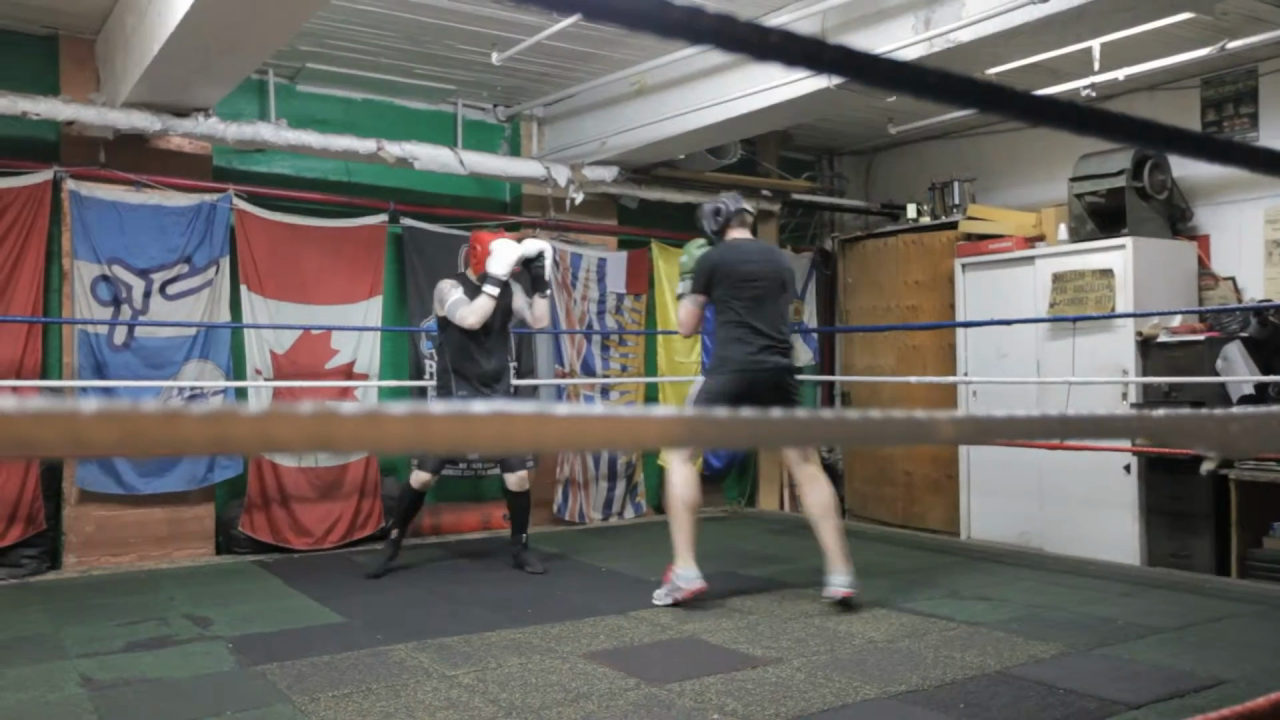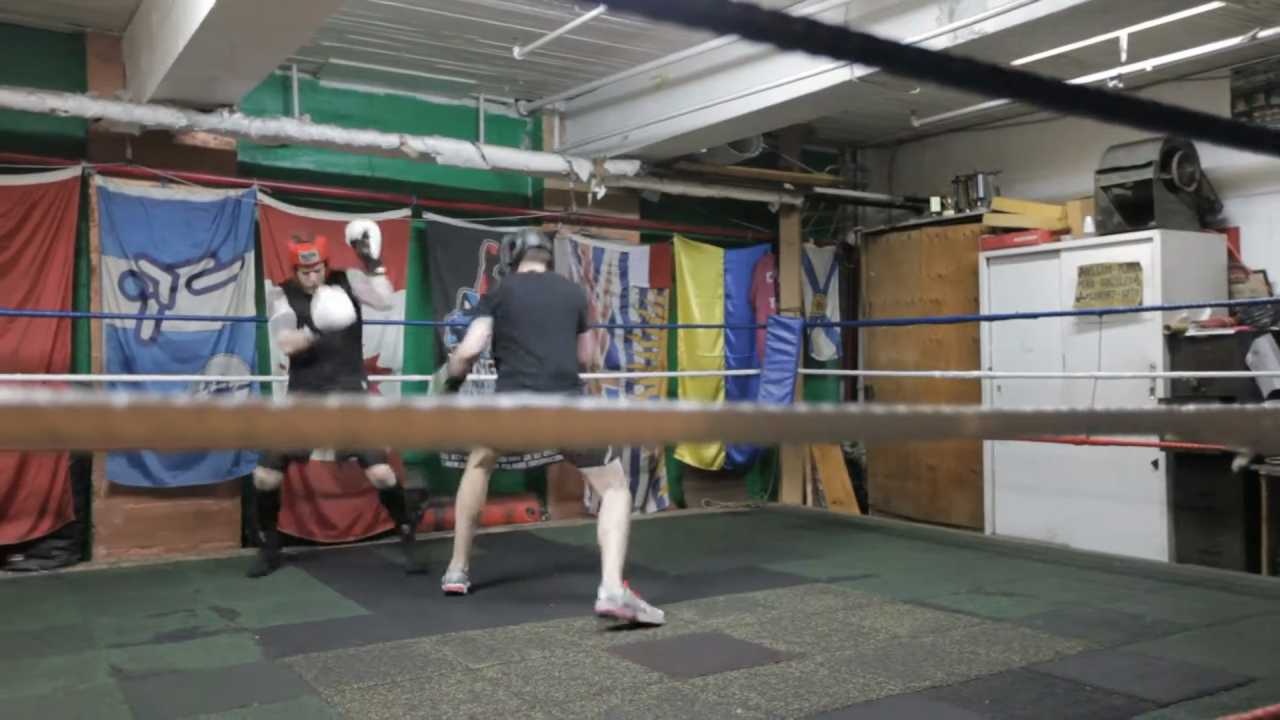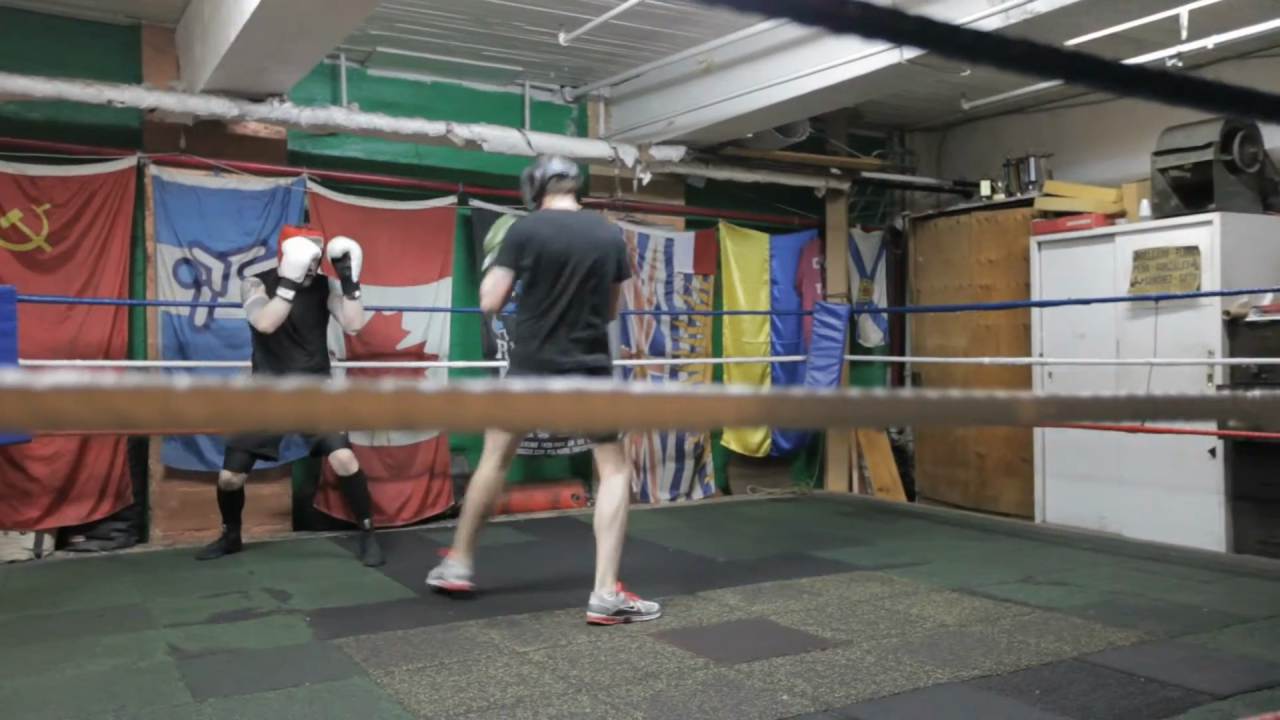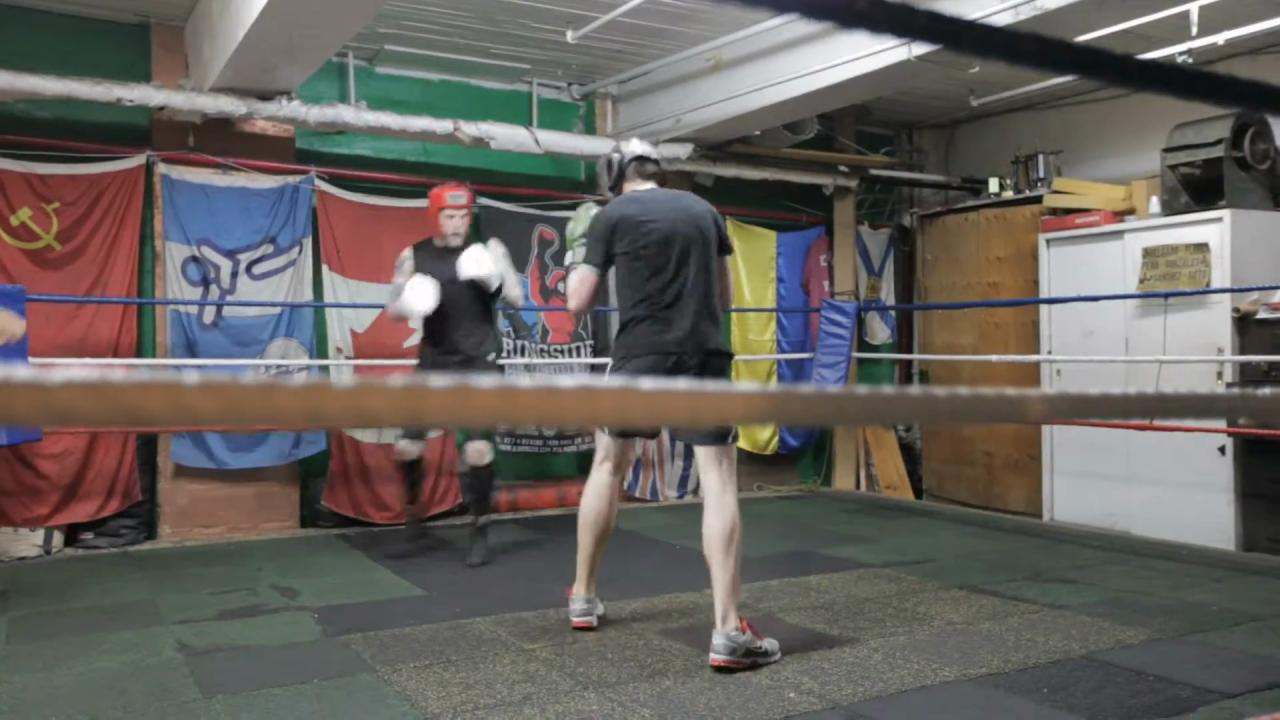
dt=1s
person 1, frame 1
left shoulder: (712, 258)
right shoulder: (779, 260)
left elbow: (687, 327)
left wrist: (688, 283)
left hip: (732, 370)
right hip: (778, 371)
left knee: (680, 457)
right knee: (806, 467)
left ankle: (685, 571)
right ankle: (840, 573)
person 1, frame 2
left shoulder: (500, 292)
right shoulder: (574, 292)
left elbow: (469, 349)
right elbow: (586, 356)
left wrist: (454, 374)
left knee: (479, 465)
right knee: (615, 490)
left ankle: (457, 570)
right ankle: (614, 590)
person 1, frame 3
left shoulder: (525, 229)
right shoulder: (610, 234)
left elbow: (490, 301)
left wrist: (497, 262)
left hip: (532, 366)
right hip: (590, 367)
left knee: (495, 460)
right knee: (615, 470)
left ankle: (458, 563)
right ankle: (606, 594)
person 1, frame 4
left shoulder: (611, 215)
right shoulder: (703, 208)
left elbow: (577, 302)
right elbow: (724, 294)
left wrist: (581, 255)
left hip: (641, 355)
right hip: (705, 354)
left knee: (608, 466)
right knee: (719, 484)
left ankle: (583, 597)
right ankle: (728, 631)
person 2, frame 1
left shoulder: (508, 290)
right shoulder: (450, 288)
left elbow: (539, 321)
right elbow: (471, 320)
left wrist: (540, 280)
right wrist: (496, 280)
left hip: (498, 396)
right hip: (456, 396)
left knee: (519, 474)
right knee: (424, 475)
left ankle: (520, 549)
right ankle: (392, 545)
person 2, frame 2
left shoulder: (347, 282)
right shoulder: (284, 295)
left elbow: (385, 302)
right elbow: (285, 343)
left wrist: (373, 260)
right wrist: (315, 327)
left hip: (349, 391)
right hip: (304, 395)
left knee: (379, 469)
right knee: (265, 475)
left ankle: (408, 540)
right ankle: (269, 549)
person 2, frame 3
left shoulder: (326, 286)
right shoulder: (257, 284)
left elbow: (354, 324)
right elbow: (266, 323)
left wrist: (350, 281)
right wrist: (290, 281)
left knee: (344, 458)
right knee: (230, 475)
left ankle: (367, 536)
right ankle: (231, 536)
person 2, frame 4
left shoulder: (489, 250)
right shoulder: (414, 256)
left elbow: (517, 299)
right elbow: (393, 311)
left wrist: (494, 281)
right wrist: (407, 305)
left hip: (479, 362)
right hip: (435, 362)
left knee: (477, 447)
right knee: (407, 446)
left ankle: (479, 531)
right ankle: (416, 523)
